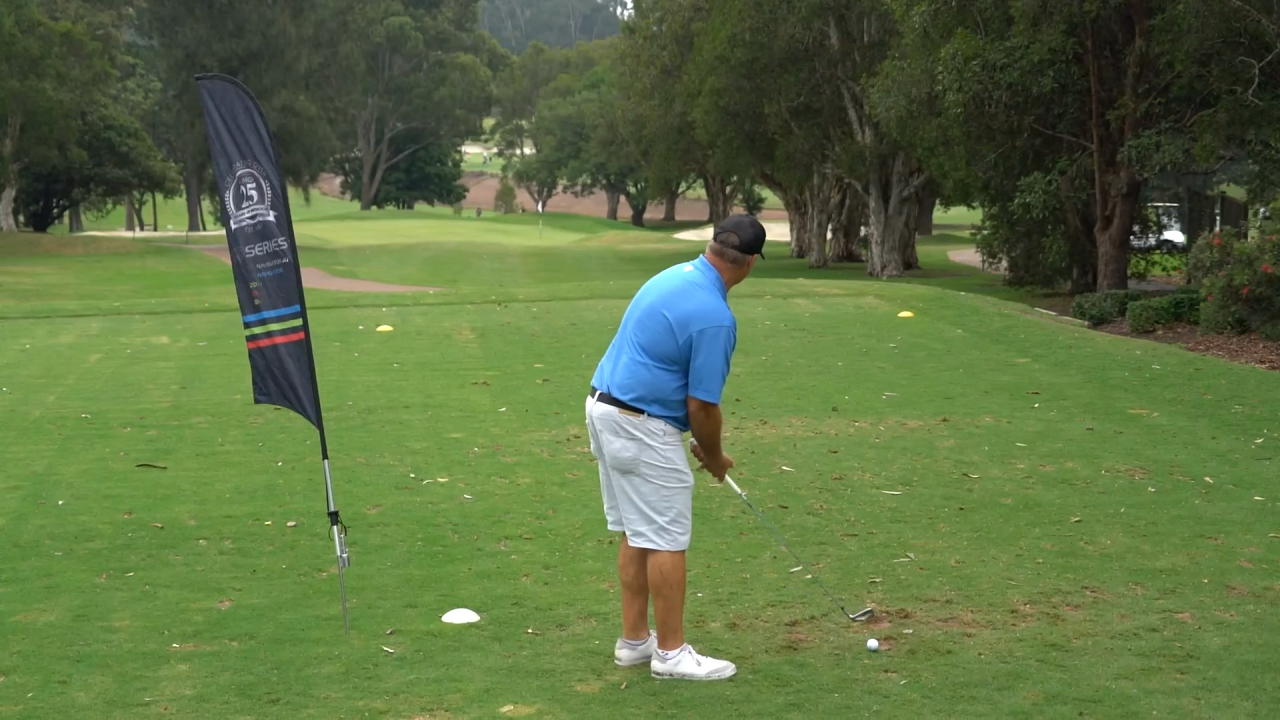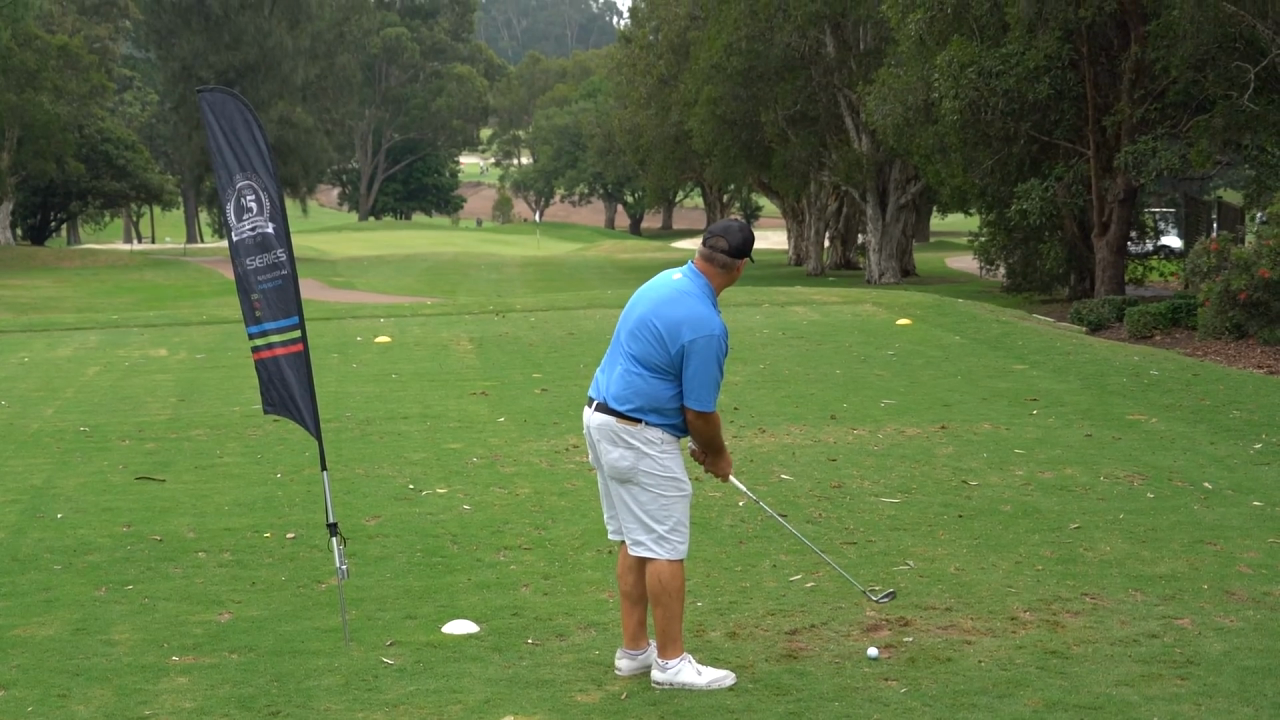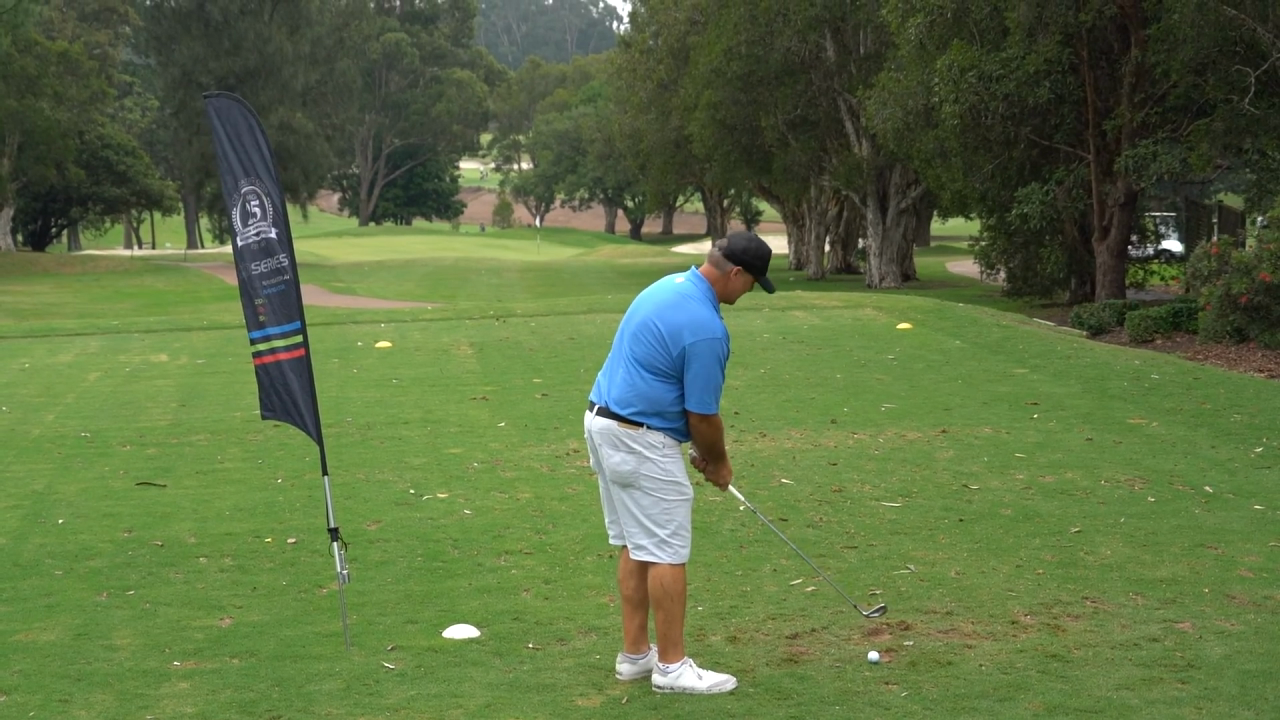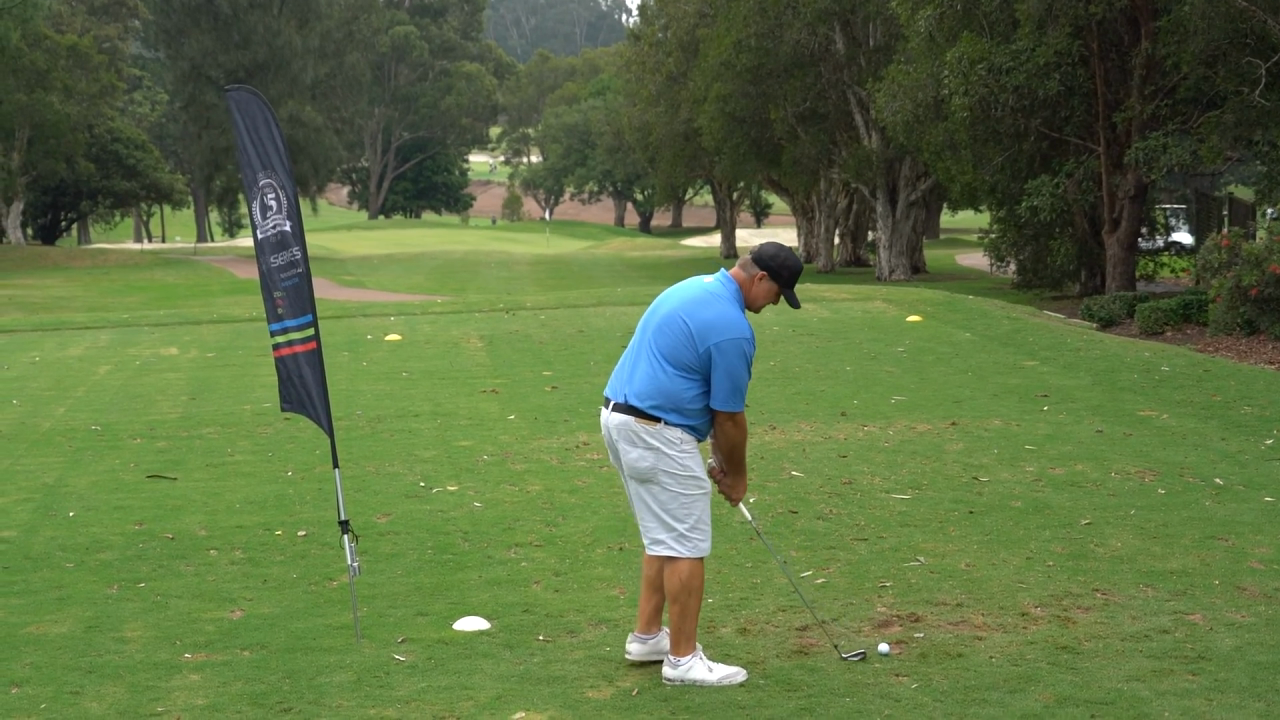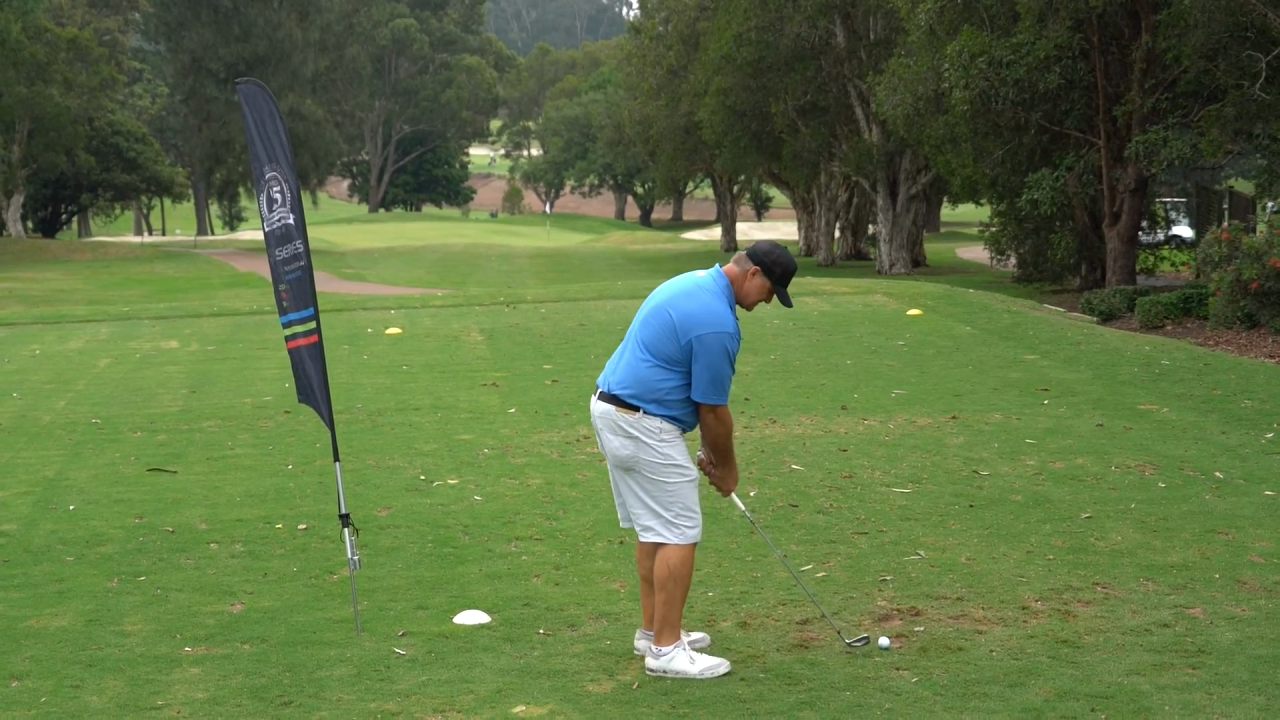
dt=0.5s
person 1, frame 1
left shoulder: (676, 275)
right shoulder: (714, 315)
right elbow: (702, 406)
left wrist: (702, 445)
right wrist: (714, 457)
left hip: (606, 409)
right hip: (642, 425)
left knee: (636, 533)
right knee: (666, 539)
left ankle: (634, 639)
right ankle: (670, 652)
person 1, frame 2
left shoulder: (666, 281)
right shoulder: (704, 324)
right elbow: (699, 413)
left wrist: (702, 445)
right wrist: (718, 455)
left hip: (605, 419)
right hip: (639, 435)
left knee: (634, 542)
right knee: (664, 548)
left ankle: (635, 648)
right ankle: (671, 661)
person 1, frame 3
left shoulder: (672, 286)
right shoulder: (705, 327)
right elbow: (702, 416)
left wrist: (702, 451)
right wrist: (718, 462)
left hip: (606, 423)
right hip: (640, 438)
left knee: (636, 546)
right knee: (666, 552)
left ankle: (636, 652)
right ankle: (672, 666)
person 1, frame 4
left shoulder: (696, 288)
right shoulder: (732, 328)
right elbow: (730, 416)
left wrist: (719, 457)
right wrist: (737, 475)
left hip: (621, 417)
right hip: (656, 433)
left knee: (664, 538)
right knee: (685, 546)
left ankle: (646, 635)
right ankle: (682, 658)
person 1, frame 5
left shoulder: (696, 283)
right shoulder: (716, 321)
right elbow: (713, 409)
left wrist: (712, 452)
right wrist: (727, 465)
left hip: (616, 410)
right hip: (642, 423)
left knee: (653, 529)
right knee: (678, 533)
left ankle: (653, 630)
right ankle: (666, 649)
